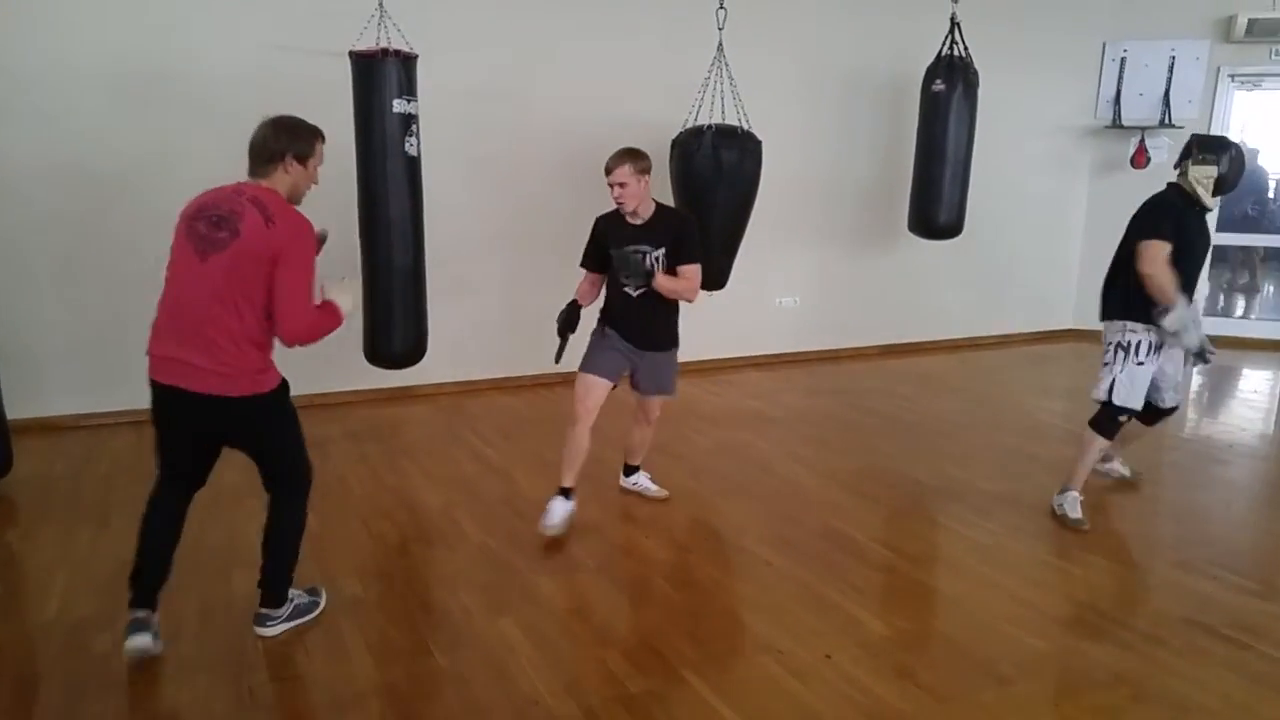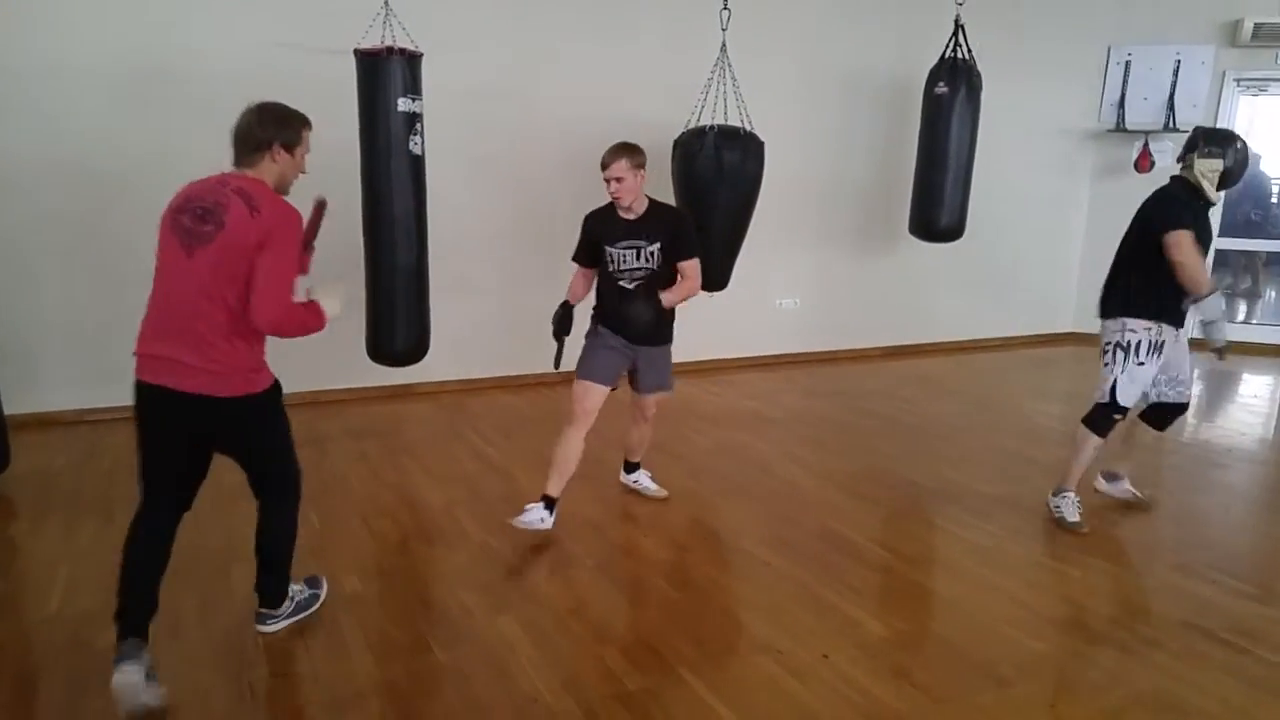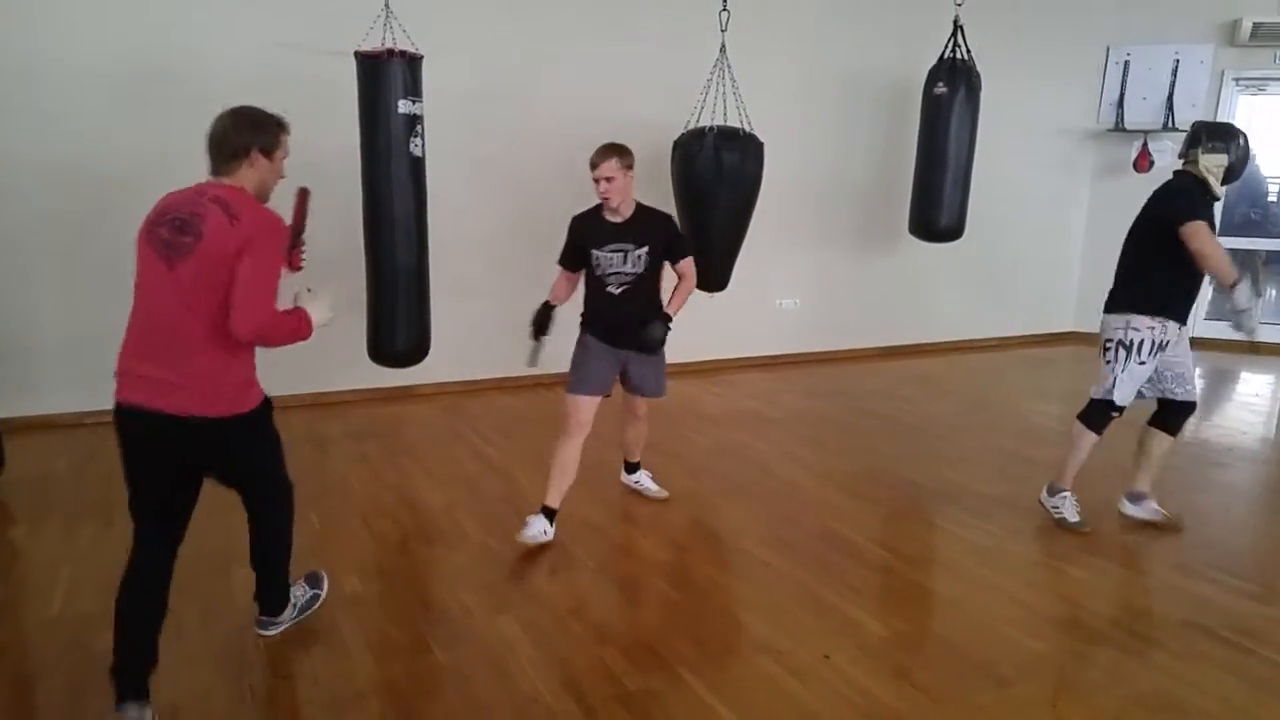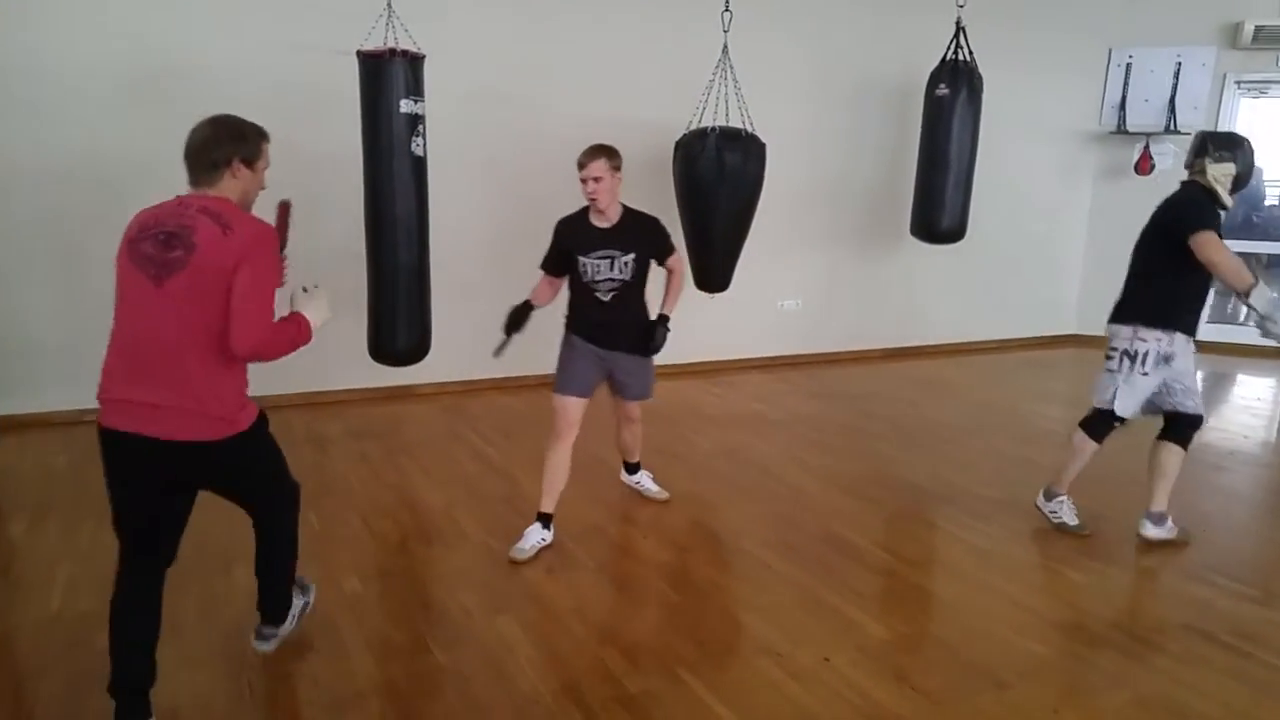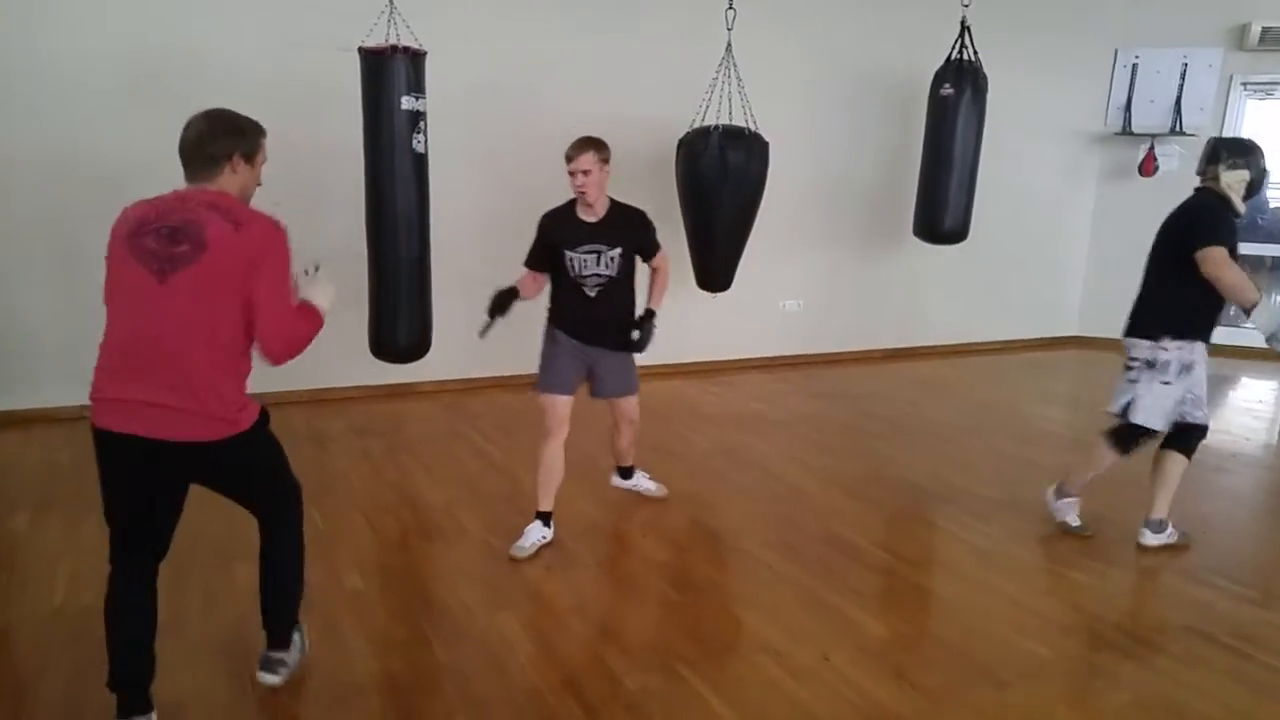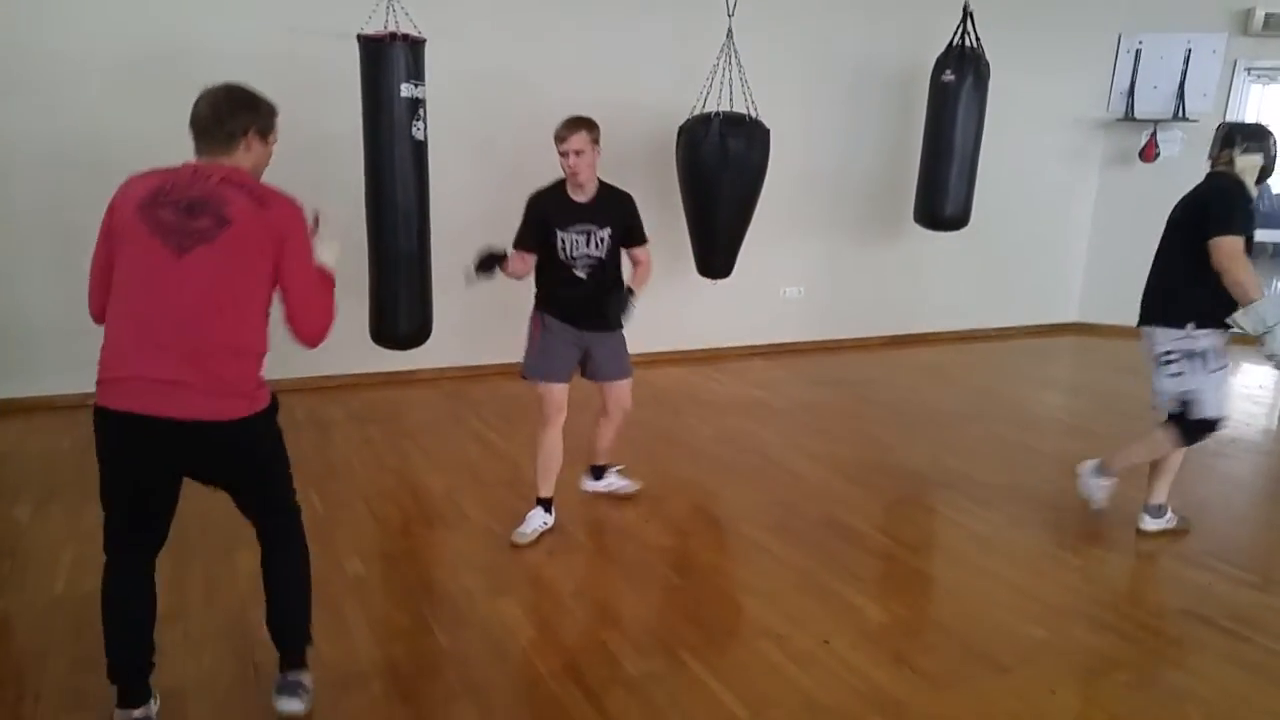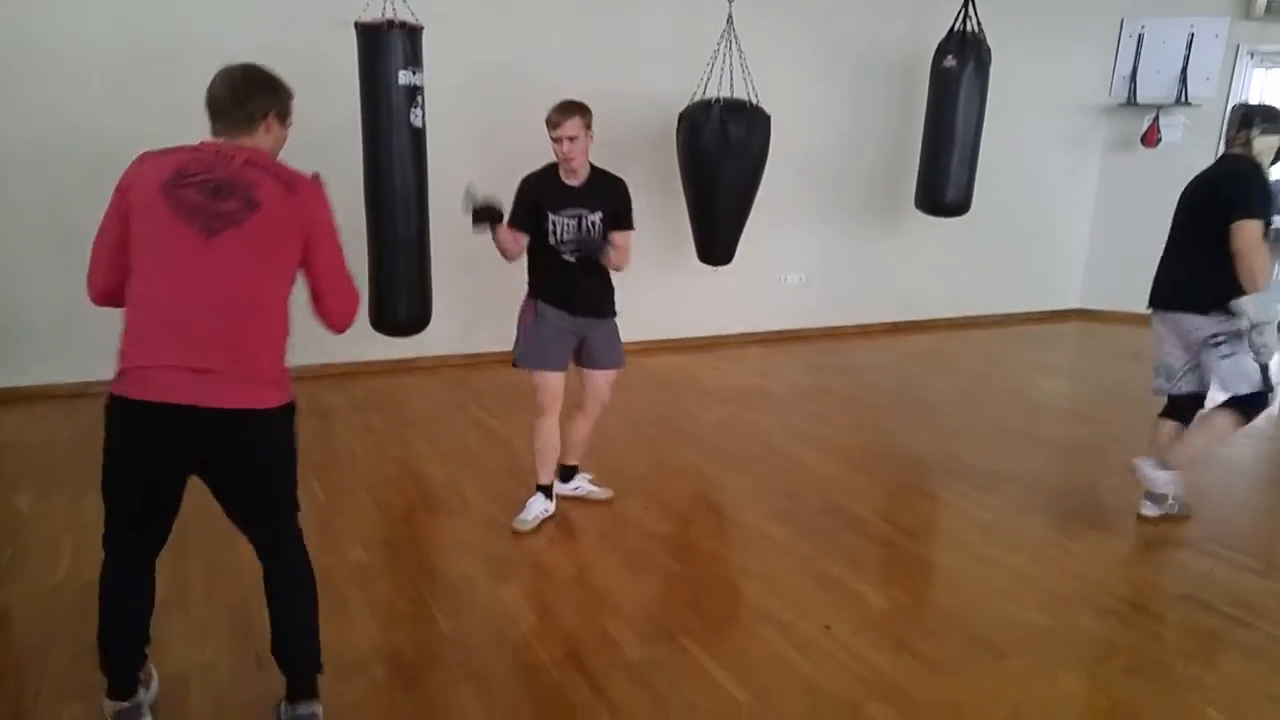
dt=0.1s
person 1, frame 1
left shoulder: (201, 206)
right shoulder: (291, 226)
right elbow: (292, 327)
right wrist: (335, 308)
left hip: (170, 377)
right hip: (244, 388)
left knee: (175, 484)
right knee: (291, 484)
left ankle: (141, 615)
right ankle: (275, 606)
person 1, frame 2
left shoulder: (187, 199)
right shoulder: (277, 215)
right elbow: (268, 315)
right wrist: (319, 310)
left hip: (156, 379)
right hip: (233, 390)
left knee: (159, 507)
right knee: (279, 488)
left ankle: (130, 651)
right ankle: (275, 601)
person 1, frame 3
left shoulder: (163, 211)
right shoulder: (260, 224)
right elbow: (249, 326)
right wrist: (308, 317)
left hip: (138, 404)
right hip: (222, 411)
left knee: (153, 543)
right knee: (270, 504)
right ankle: (275, 608)
person 1, frame 4
left shoulder: (141, 226)
right shoulder: (250, 235)
right elbow: (247, 340)
right wrist: (305, 320)
left hip: (123, 425)
right hip: (216, 429)
left knee: (141, 564)
right knee: (279, 502)
right ankle: (274, 617)
person 1, frame 5
left shoulder: (132, 222)
right shoulder: (259, 233)
right elbow: (279, 344)
right wrist: (313, 304)
left hip: (118, 424)
right hip: (218, 429)
left knee: (134, 563)
right knee: (282, 508)
right ankle: (280, 649)
person 1, frame 6
left shoulder: (133, 194)
right shoulder: (276, 210)
left elbow: (101, 306)
right elbow: (311, 329)
right wrist: (321, 269)
left hip: (125, 407)
right hip: (229, 411)
left knee: (130, 552)
right knee: (280, 525)
person 1, frame 7
left shoulder: (147, 174)
right shoulder: (302, 193)
left elbow: (103, 286)
right elbow: (340, 313)
right wrist: (313, 251)
left hip: (147, 399)
right hip: (254, 406)
left knee: (130, 546)
right knee: (281, 546)
person 2, frame 1
left shoulder: (677, 226)
right shoulder: (605, 227)
left elbow: (689, 287)
left wrist: (647, 272)
right wrist: (575, 306)
left hip: (659, 341)
right hip: (612, 335)
left knee: (649, 415)
right knee: (581, 413)
left ankle: (631, 473)
right ankle: (564, 498)
person 2, frame 2
left shoulder: (672, 221)
right shoulder: (596, 222)
left elbow: (693, 282)
right elbow: (585, 274)
left wrist: (656, 304)
right wrist: (567, 305)
left hip: (653, 337)
right hip: (607, 333)
left knee: (645, 413)
right knee: (579, 418)
left ankle: (632, 471)
right ankle: (546, 506)
person 2, frame 3
left shoulder: (659, 225)
right shoulder: (584, 225)
left elbow: (688, 275)
right elbow: (569, 276)
left wrist: (665, 318)
right wrist: (549, 307)
left hip: (644, 341)
right hip: (596, 340)
left knee: (637, 414)
right knee: (574, 429)
left ankle: (632, 471)
right ankle: (545, 519)
person 2, frame 4
left shoulder: (646, 228)
right shoulder: (569, 229)
left elbow: (676, 267)
right elbow: (551, 281)
left wrist: (663, 319)
right wrist: (527, 306)
left hip: (632, 343)
right hip: (581, 342)
left knee: (630, 417)
right knee: (563, 431)
left ankle: (633, 470)
right ankle: (542, 525)
person 2, frame 5
left shoulder: (633, 222)
right shoulder: (554, 223)
left elbow: (660, 268)
right elbow: (534, 280)
left wrist: (650, 316)
right wrist: (513, 293)
left hip: (615, 341)
right hip: (564, 337)
left knee: (628, 417)
right knee: (555, 429)
left ankle: (627, 473)
right ankle: (542, 523)
person 2, frame 6
left shoulder: (620, 204)
right shoulder: (543, 203)
left elbow: (642, 261)
right elbow: (524, 264)
left wrist: (628, 294)
right wrist: (501, 261)
left hip: (603, 323)
right hip: (555, 322)
left knee: (619, 406)
right knee: (552, 416)
left ankle: (598, 474)
right ankle: (543, 510)
person 2, frame 7
left shoulder: (613, 188)
right shoulder: (535, 185)
left elbow: (622, 258)
right elbow: (512, 252)
left wrist: (607, 250)
right wrist: (496, 225)
left hip: (597, 309)
right hip: (547, 308)
left knee: (597, 398)
right knee: (548, 405)
left ankle: (569, 477)
right ankle: (542, 497)
person 3, frame 1
left shoulder: (1191, 212)
right shoulder: (1164, 207)
right elbow: (1151, 265)
left wrist: (1189, 328)
right wrist: (1183, 320)
left hip: (1161, 326)
right hip: (1134, 322)
left knee: (1163, 403)
right knee: (1118, 408)
left ankle: (1104, 456)
right ankle: (1068, 493)
person 3, frame 2
left shoulder: (1193, 204)
right shoulder: (1172, 200)
right elbow: (1184, 257)
left wrist: (1205, 312)
right wrist: (1213, 311)
left hip: (1163, 322)
right hip: (1135, 320)
left knee: (1174, 402)
right knee: (1114, 407)
left ankle: (1115, 474)
right ankle: (1064, 494)
person 3, frame 3
left shoulder: (1188, 195)
right shoulder: (1183, 194)
right elbow: (1204, 247)
right wrist: (1243, 295)
left hip: (1165, 321)
right hip: (1139, 317)
left knee: (1179, 405)
right knee: (1108, 404)
left ankle: (1139, 496)
right ankle: (1058, 492)
person 3, frame 4
left shoulder: (1194, 205)
right shoulder: (1193, 204)
right elbow: (1215, 256)
left hip: (1170, 331)
right hip: (1146, 329)
left knee: (1186, 418)
right knee: (1110, 415)
left ankle: (1156, 518)
right ankle: (1055, 495)
person 3, frame 5
left shoulder: (1197, 210)
right shoulder: (1213, 212)
right elbow: (1219, 269)
left hip: (1177, 339)
right hip: (1166, 340)
left knee: (1188, 428)
right knee: (1138, 429)
left ankle: (1156, 526)
right ankle: (1066, 495)
person 3, frame 6
left shoulder: (1207, 194)
right shoulder: (1229, 197)
right elbow: (1229, 260)
left hip: (1175, 321)
right hip: (1189, 326)
left knee: (1189, 417)
right knee: (1201, 420)
left ankle: (1156, 510)
right ankle: (1102, 471)
person 3, frame 7
left shoulder: (1206, 180)
left hip: (1172, 303)
right hip: (1214, 309)
left knee: (1184, 398)
left ankle: (1157, 495)
right ankle: (1163, 464)
